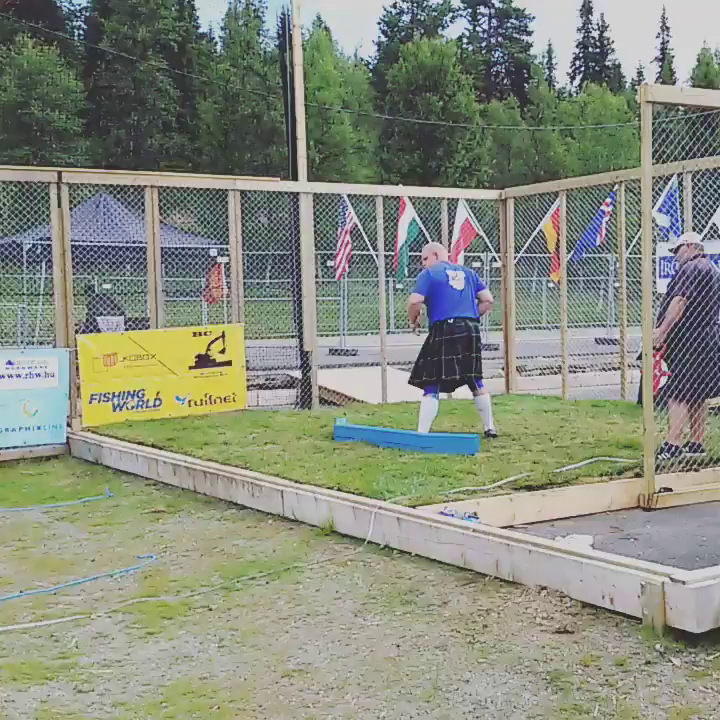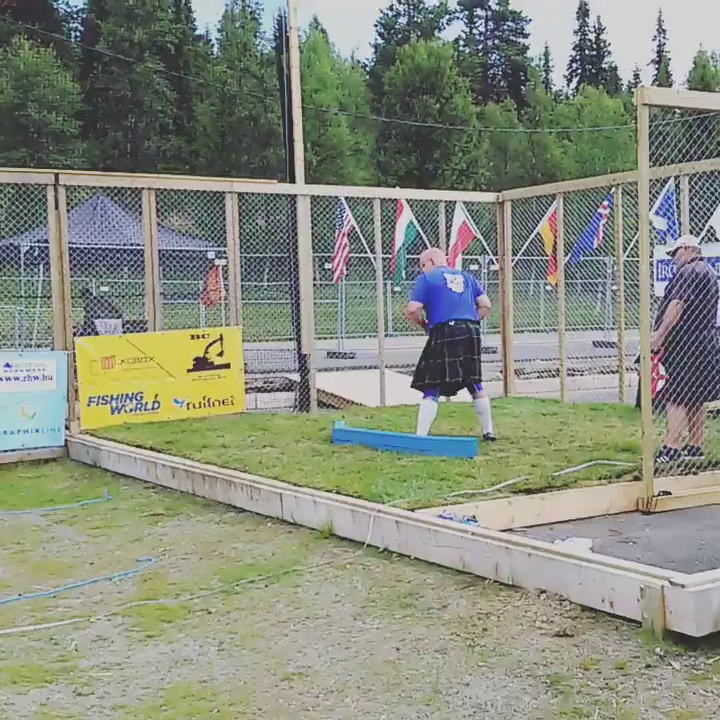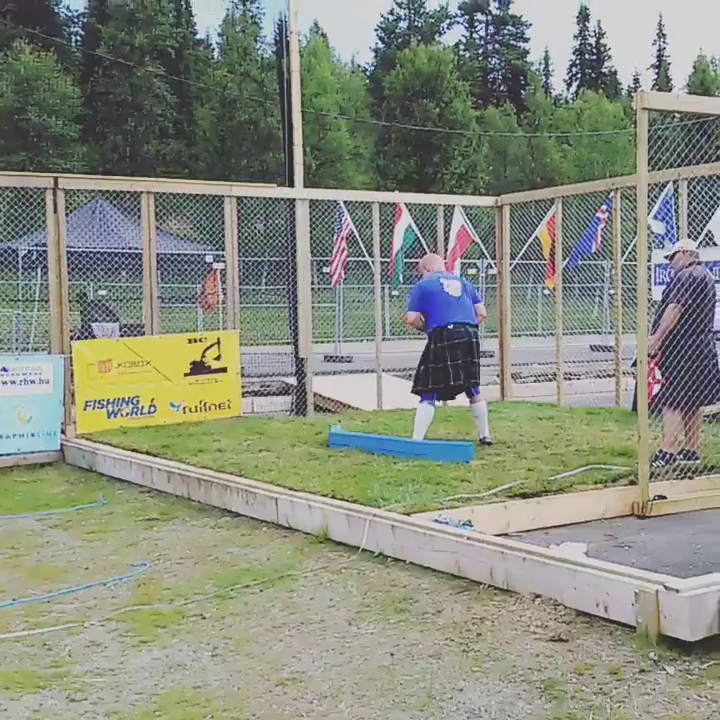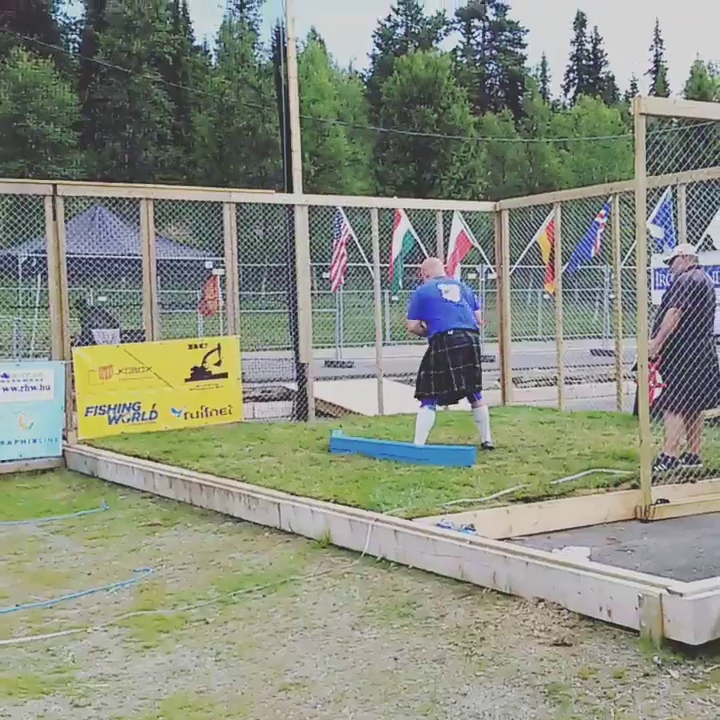
dt=0.1s
person 1, frame 1
left shoulder: (692, 268)
left elbow: (680, 301)
left wrist: (662, 330)
left hip: (688, 339)
left knee: (678, 393)
right knee: (698, 394)
left ankle: (673, 446)
right ankle: (696, 444)
person 1, frame 2
left shoulder: (689, 272)
left elbow: (678, 304)
left wrist: (660, 333)
left hip: (686, 343)
left knee: (676, 397)
right knee: (696, 397)
left ankle: (672, 450)
right ankle: (695, 447)
person 1, frame 3
left shoulder: (687, 276)
left elbow: (675, 308)
left wrist: (656, 338)
left hip: (683, 347)
right hip: (701, 346)
left knee: (673, 401)
right knee: (693, 401)
left ankle: (668, 454)
right ankle: (691, 452)
person 1, frame 4
left shoulder: (686, 280)
left elbow: (675, 312)
left wrist: (657, 341)
left hip: (683, 351)
left knee: (673, 405)
right knee: (694, 406)
left ankle: (669, 458)
right ankle: (693, 455)
person 2, frame 1
left shoulder: (429, 274)
right shoulder: (468, 272)
left elbow: (414, 302)
right elbow: (488, 300)
left wrist: (414, 321)
left hip: (445, 332)
right hip: (471, 330)
left knee: (432, 387)
right knee: (476, 382)
left ankle: (422, 434)
right ankle: (490, 428)
person 2, frame 2
left shoulder: (426, 278)
right shoulder: (466, 277)
left elbow: (412, 309)
right elbow: (486, 306)
left wrist: (423, 324)
left hip: (445, 334)
right hip: (471, 333)
left knee: (432, 390)
right knee: (475, 385)
left ankle: (420, 437)
right ankle: (489, 431)
person 2, frame 3
left shoulder: (423, 285)
right shoulder: (463, 283)
left elbow: (411, 319)
right elbow: (481, 314)
left wrist: (428, 328)
left hip: (443, 338)
right hip: (469, 336)
left knee: (428, 394)
right knee: (473, 389)
left ankle: (416, 441)
right ankle: (485, 436)
person 2, frame 4
left shoulder: (422, 291)
right shoulder: (463, 287)
left elbow: (412, 326)
right elbow: (479, 320)
left hip: (443, 343)
right hip: (470, 341)
left knee: (429, 399)
right knee: (474, 394)
left ankle: (418, 447)
right ankle: (487, 440)
